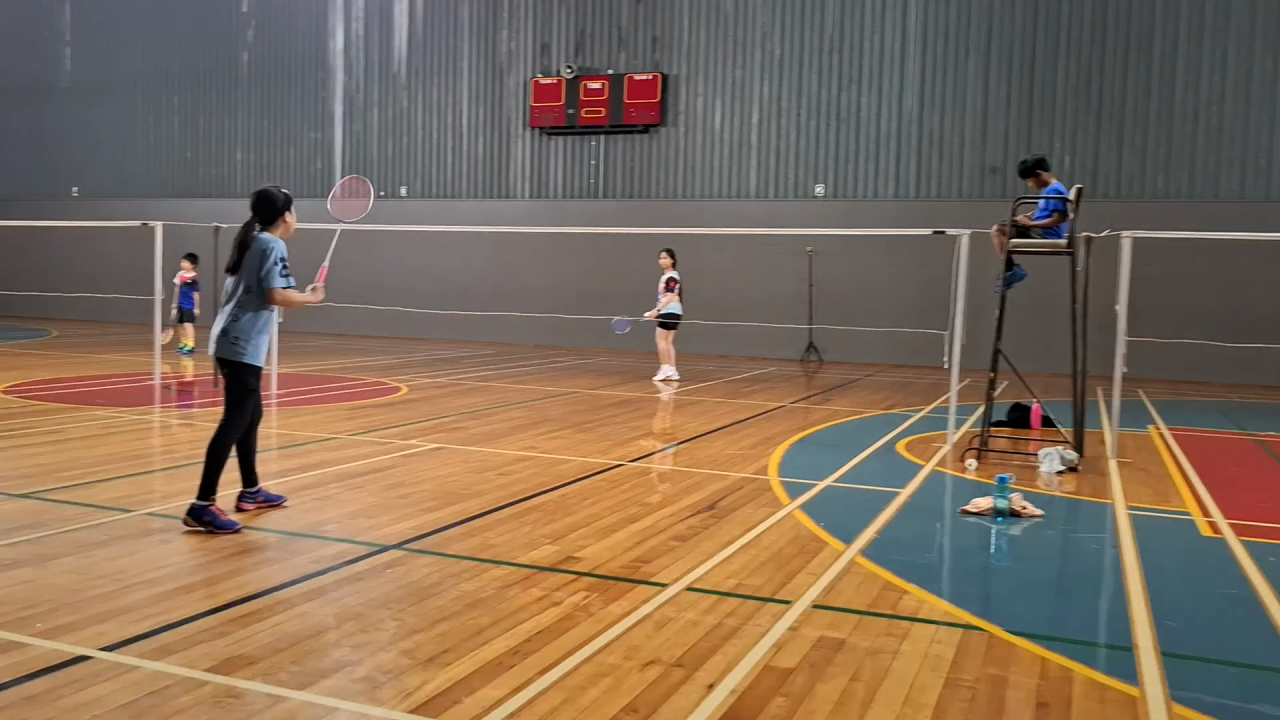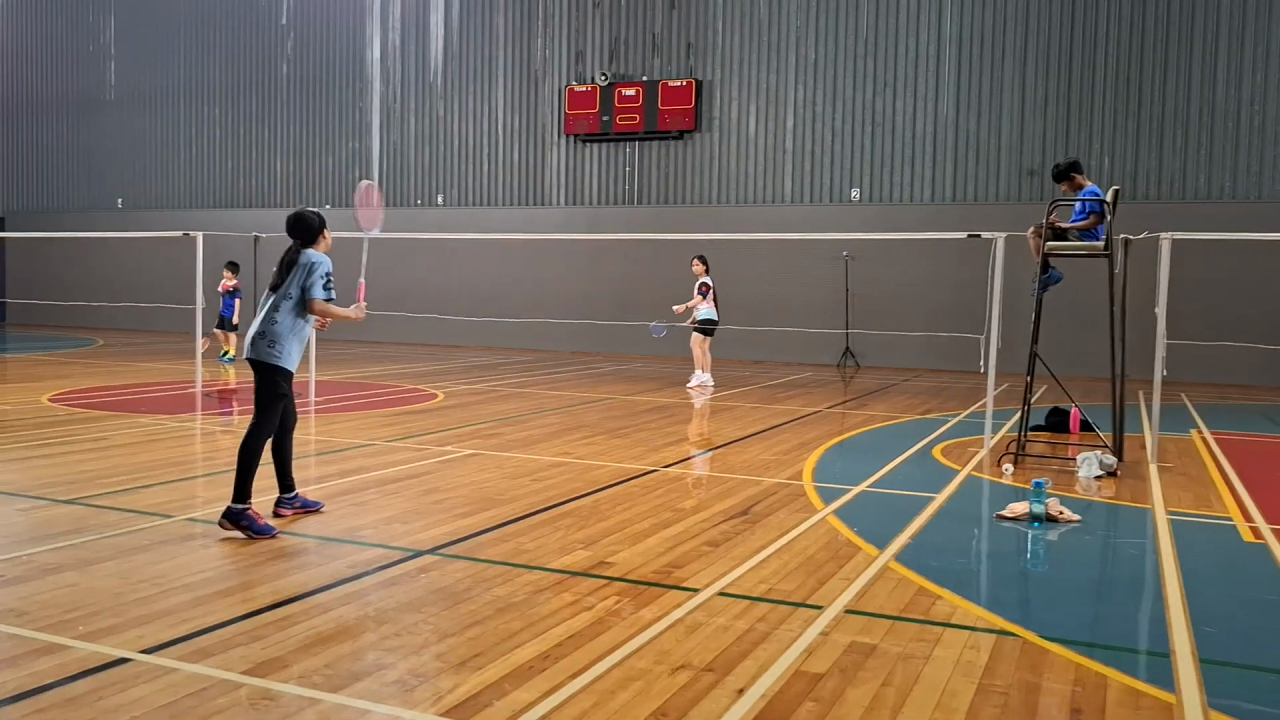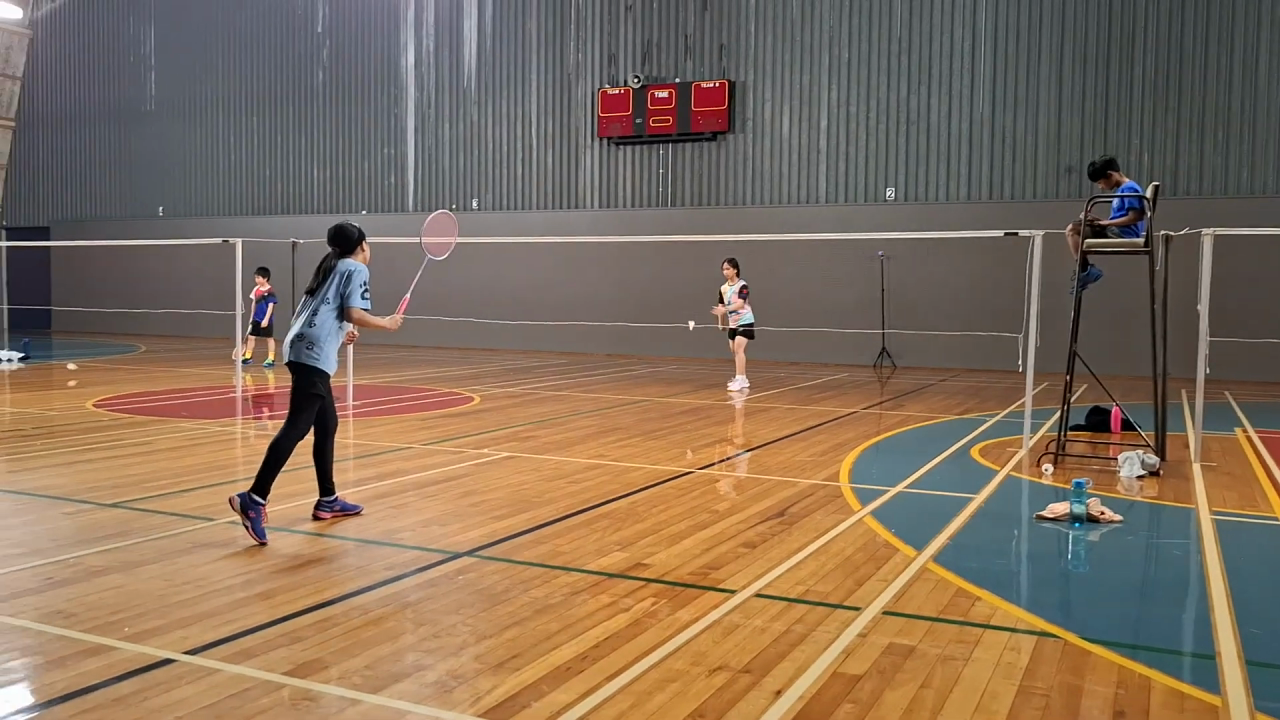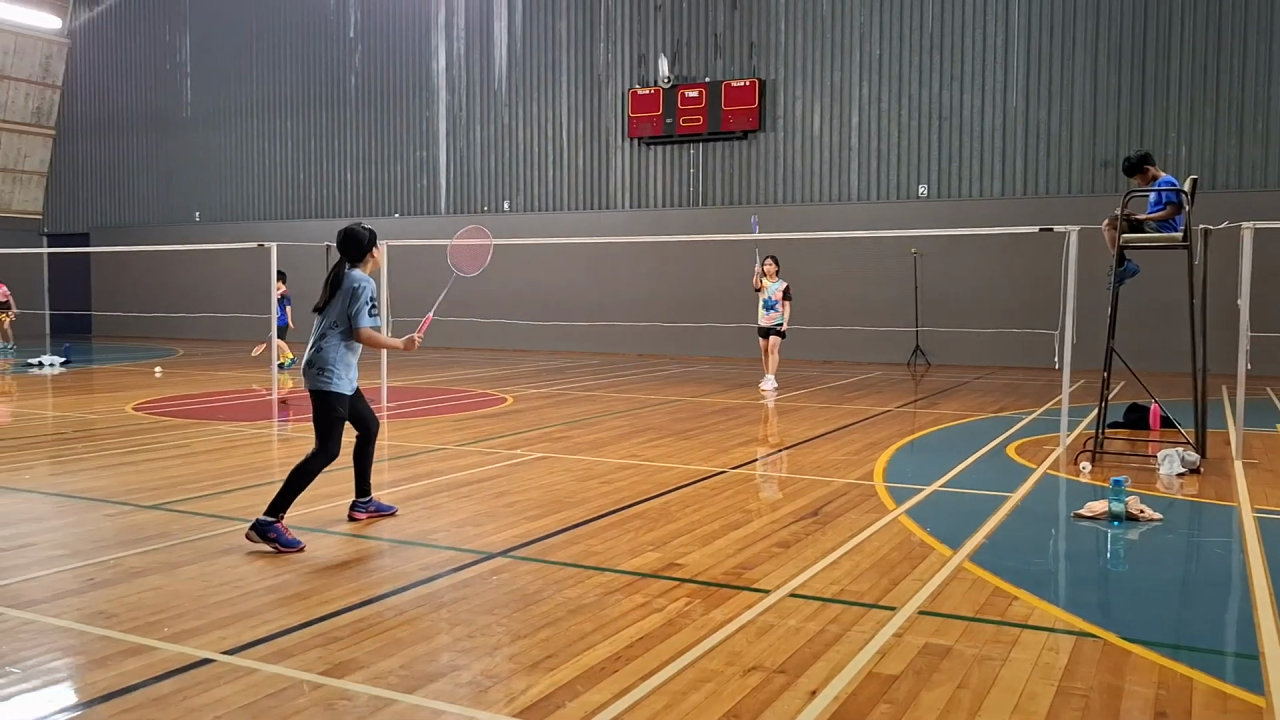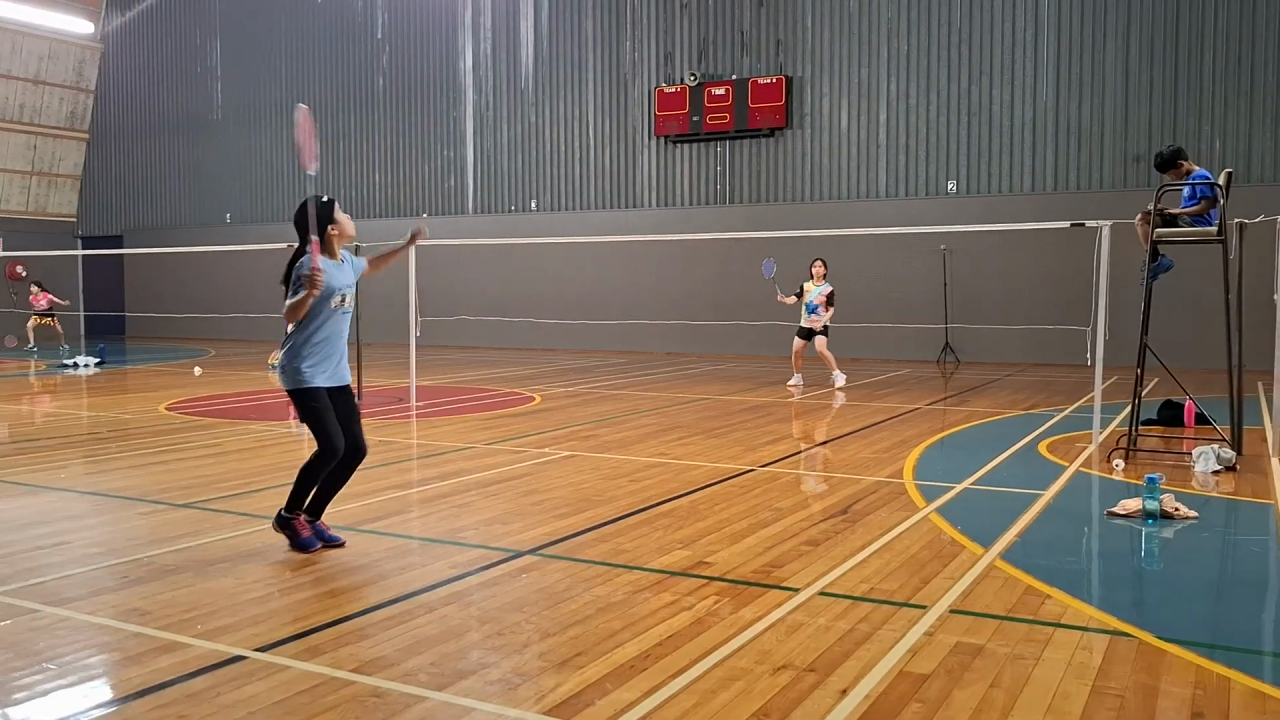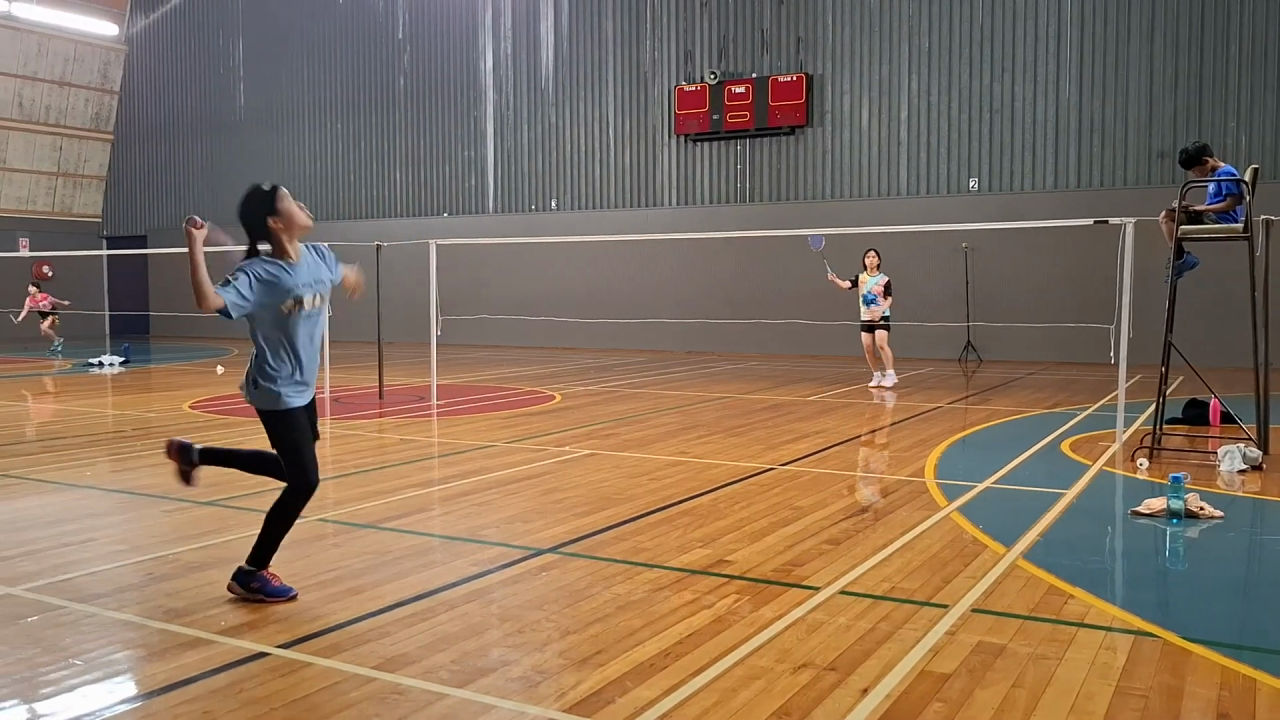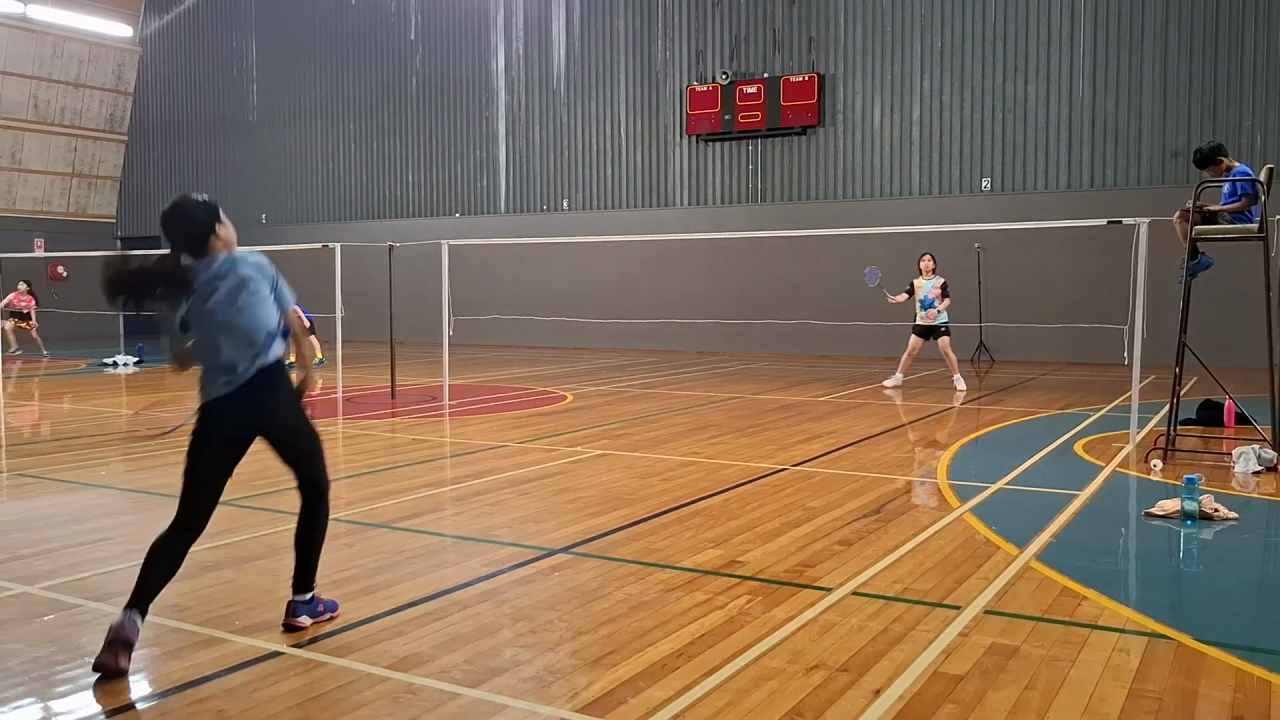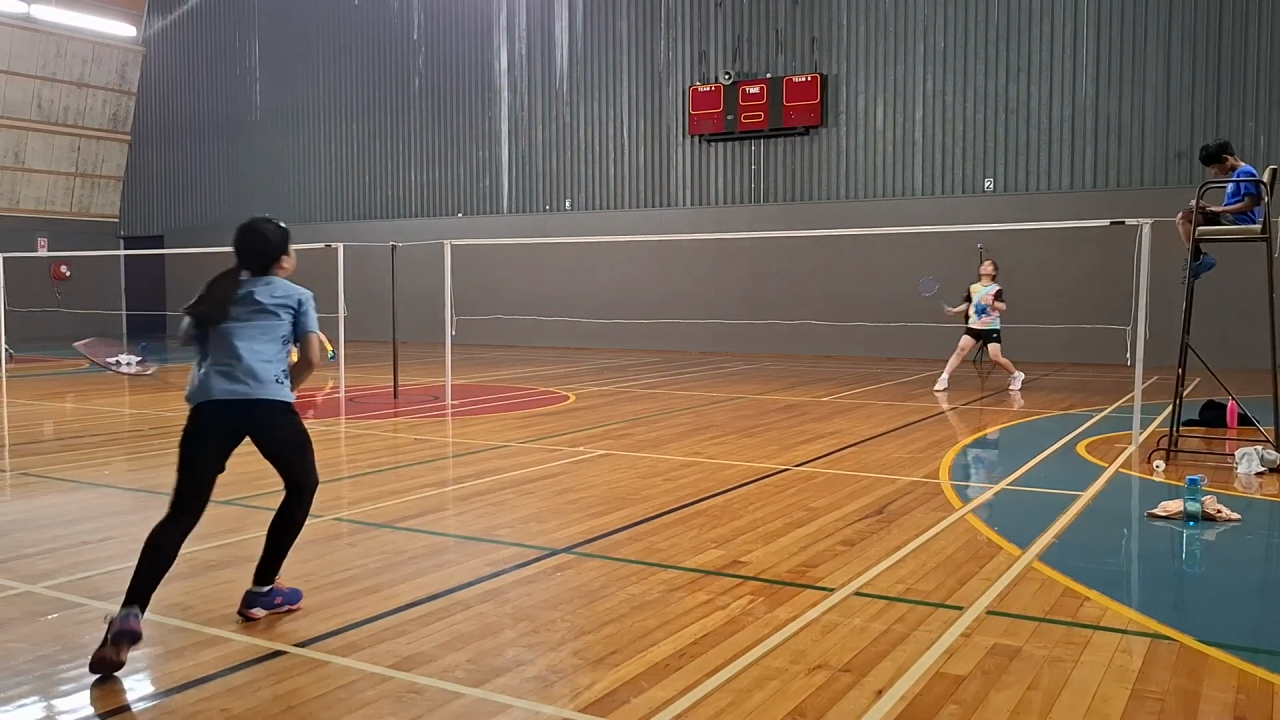
dt=0.4s
person 1, frame 1
left shoulder: (250, 242)
right shoulder: (273, 245)
right elbow: (276, 296)
left wrist: (281, 296)
right wrist: (310, 297)
left hip: (231, 340)
right hip: (243, 345)
left knee: (250, 416)
right knee: (235, 422)
left ankle: (251, 491)
right ankle: (202, 506)
person 1, frame 2
left shoulder: (292, 260)
right shoulder: (319, 260)
right elbow: (317, 305)
left wrist: (308, 322)
right wrist: (351, 313)
left hip: (265, 346)
right hip: (275, 350)
left knee: (285, 422)
right knee: (264, 425)
left ankle: (288, 497)
right ankle: (239, 508)
person 1, frame 3
left shoulder: (330, 269)
right shoulder: (356, 269)
right elbow: (355, 314)
left wrist: (339, 335)
right wrist: (387, 323)
left hip: (305, 350)
right hip: (313, 354)
left knee: (327, 424)
right knee: (297, 426)
left ankle: (327, 500)
right ankle: (253, 499)
person 1, frame 4
left shoulder: (345, 278)
right shoulder: (363, 284)
right elbow: (362, 334)
left wrist: (382, 341)
right wrist: (400, 344)
left hip: (339, 374)
right hip: (330, 374)
left knee: (369, 427)
right knee: (327, 450)
left ankle: (363, 501)
right ankle: (268, 522)
person 1, frame 5
left shoulder: (344, 261)
right shoulder: (309, 266)
left elbow: (368, 267)
right elbow: (290, 314)
left wrist: (405, 246)
right wrist: (309, 293)
left hip: (335, 373)
right hip: (305, 374)
left knee: (355, 450)
right knee: (332, 448)
left ankle: (310, 521)
right ankle: (290, 514)
person 1, frame 6
left shoulder: (317, 256)
right shoulder: (257, 273)
left elbow: (347, 281)
right elbow: (209, 303)
right wrist: (195, 251)
left hip: (301, 386)
right hip: (278, 391)
left knee: (295, 468)
right knee: (305, 480)
left ankle: (193, 454)
right ankle: (251, 573)
person 1, frame 7
left shoulder: (177, 291)
right shoulder: (254, 264)
left elbow: (185, 357)
right elbow: (296, 325)
right wrist: (308, 369)
left hip: (218, 406)
right hip: (269, 390)
left knee: (188, 524)
right knee: (315, 490)
left ankle: (129, 625)
right ankle: (302, 603)
person 1, frame 8
left shoulder: (220, 296)
right shoulder: (298, 297)
left elbow: (201, 345)
right elbow: (309, 361)
left hip: (209, 404)
right hip: (264, 402)
left knee: (180, 518)
right knee: (303, 484)
left ankle: (127, 621)
right ankle: (262, 591)
